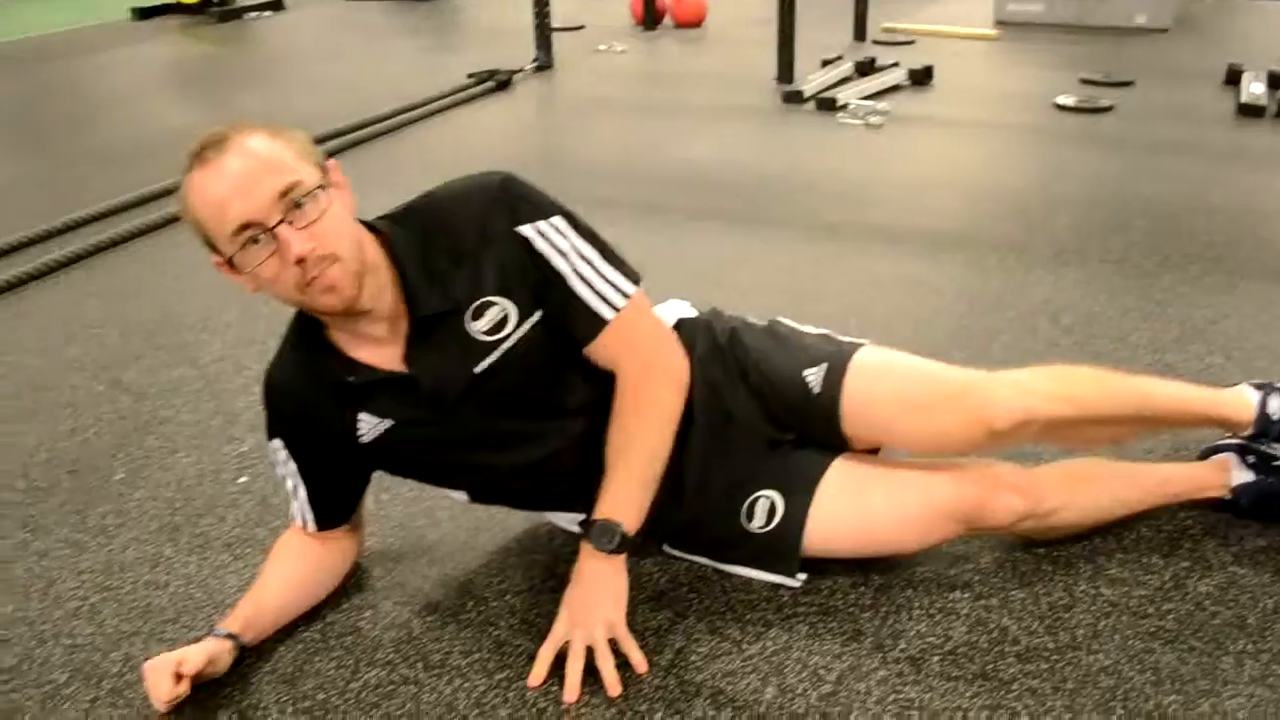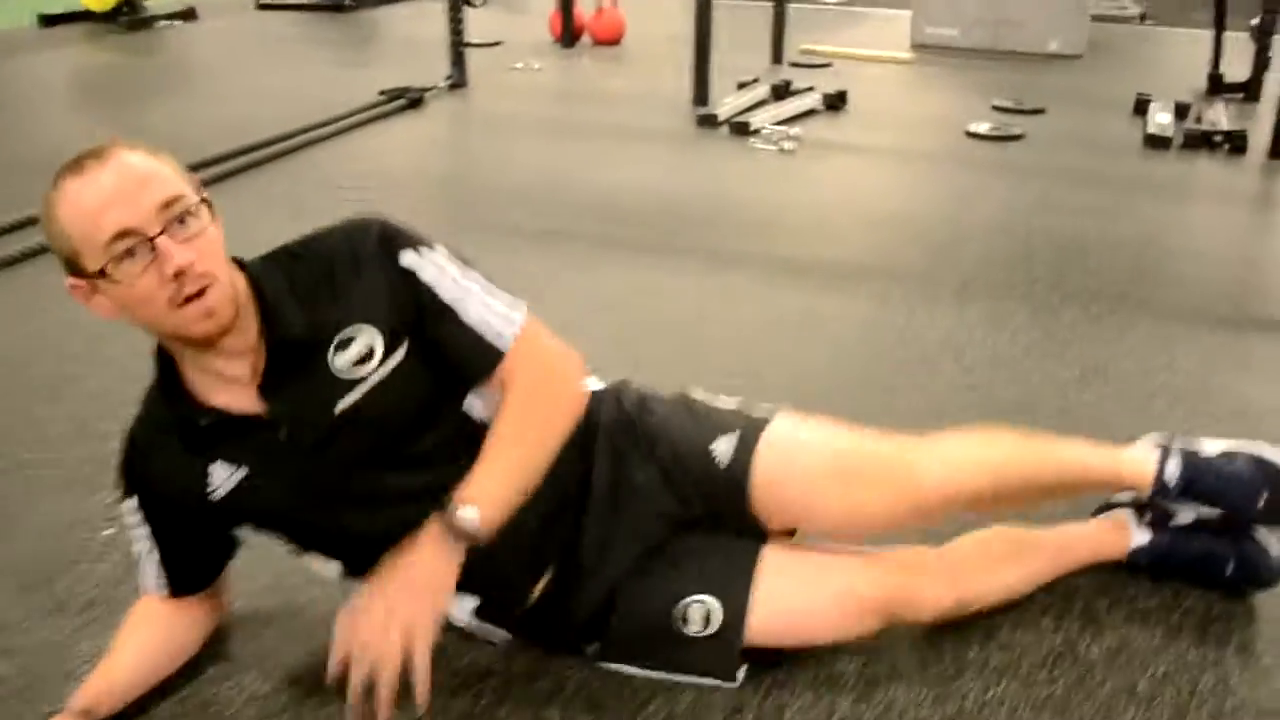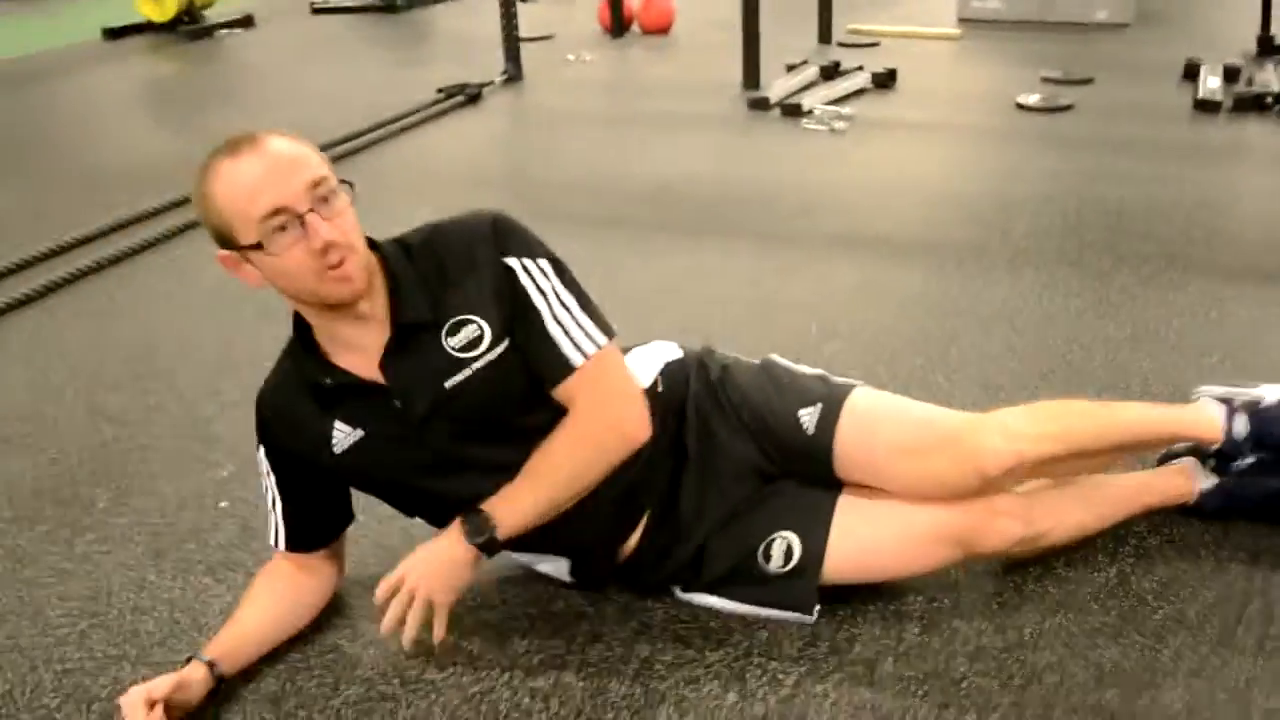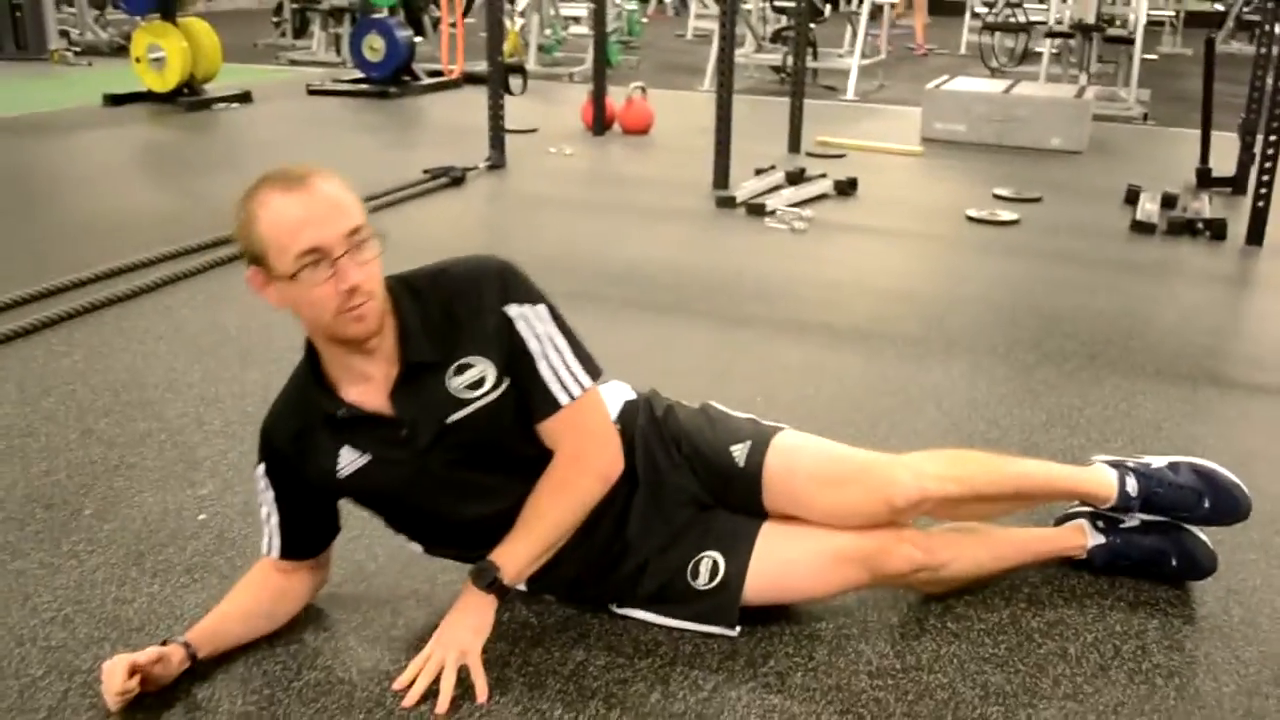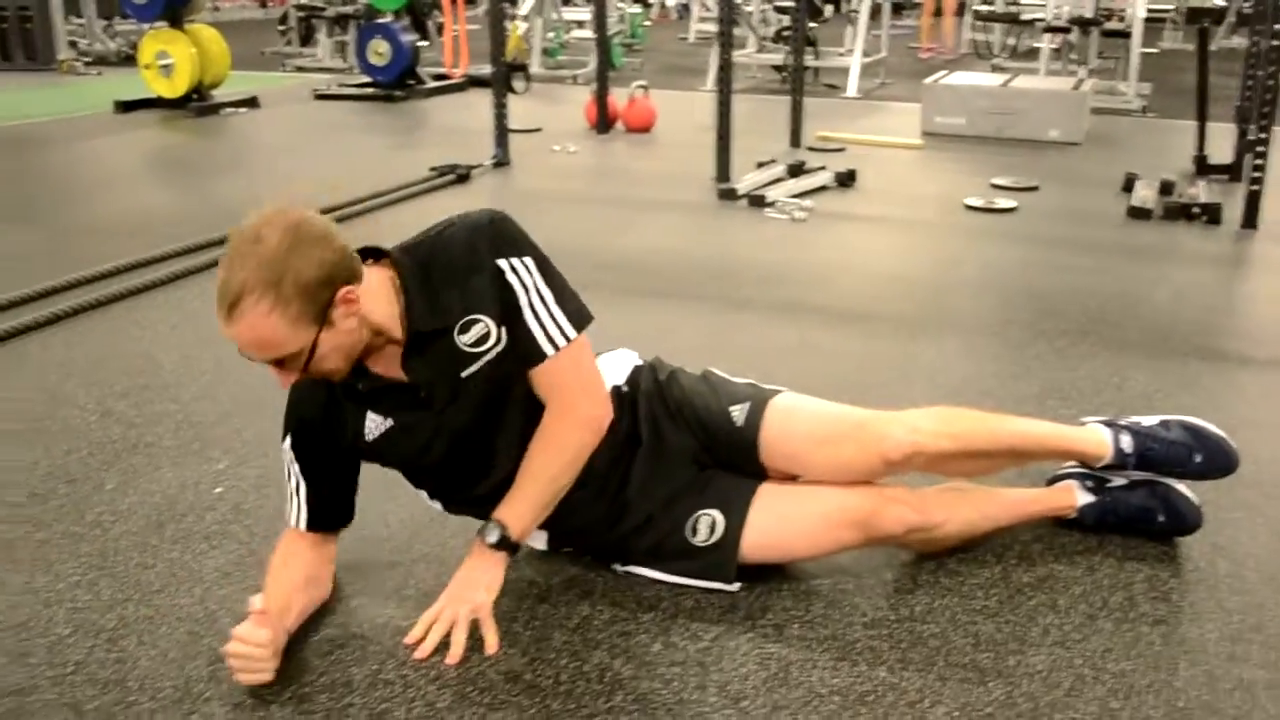
dt=1s
person 1, frame 1
left shoulder: (488, 216)
right shoulder: (308, 398)
left elbow: (651, 356)
right elbow: (326, 535)
left wrist: (600, 555)
left hip: (713, 376)
right hip: (689, 500)
left knee: (986, 410)
right knee: (984, 501)
person 1, frame 2
left shoulder: (361, 266)
right shoulder: (169, 460)
left elbow: (546, 372)
right elbow: (183, 603)
left wrist: (438, 549)
left hip: (620, 452)
right hip: (578, 599)
left knee: (912, 483)
right knee: (912, 590)
left ankle: (1159, 469)
right ankle: (1136, 536)
person 1, frame 3
left shoulder: (480, 254)
right shoulder: (295, 417)
left elbow: (614, 410)
right elbow: (307, 562)
left wrist: (469, 536)
left hip: (697, 414)
right hip: (667, 549)
left knee: (971, 457)
right knee: (979, 530)
person 1, frame 4
left shoulder: (479, 295)
right shoulder: (299, 437)
left elbow: (592, 450)
right elbow: (290, 570)
left wrist: (481, 593)
left hip: (659, 451)
right hip: (616, 562)
left knee: (889, 491)
right knee: (888, 557)
left ankle: (1110, 481)
right ankle: (1091, 540)
person 1, frame 5
left shoulder: (478, 252)
right shoulder: (323, 411)
left elbow: (580, 405)
right elbow: (314, 538)
left wrist: (490, 550)
right wrist: (267, 628)
left hip: (654, 413)
right hip: (621, 519)
left knee: (881, 443)
right knee: (878, 516)
left ankle: (1104, 444)
right ankle: (1080, 500)
